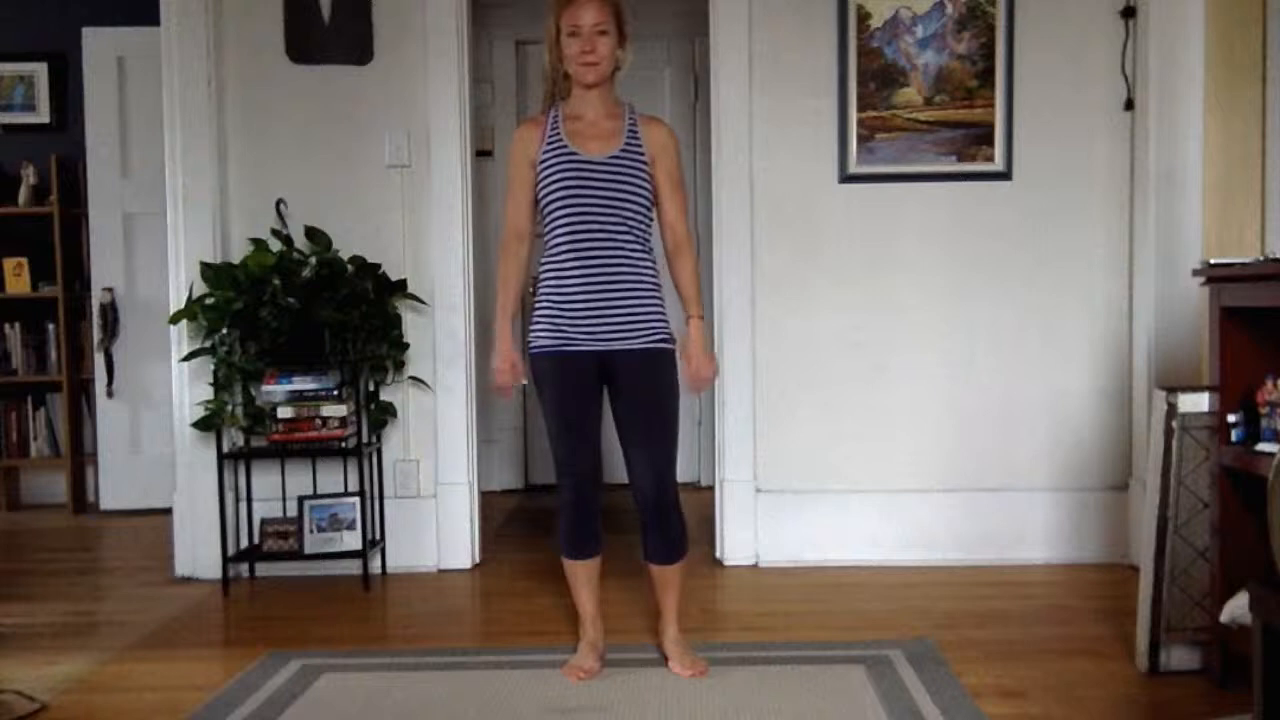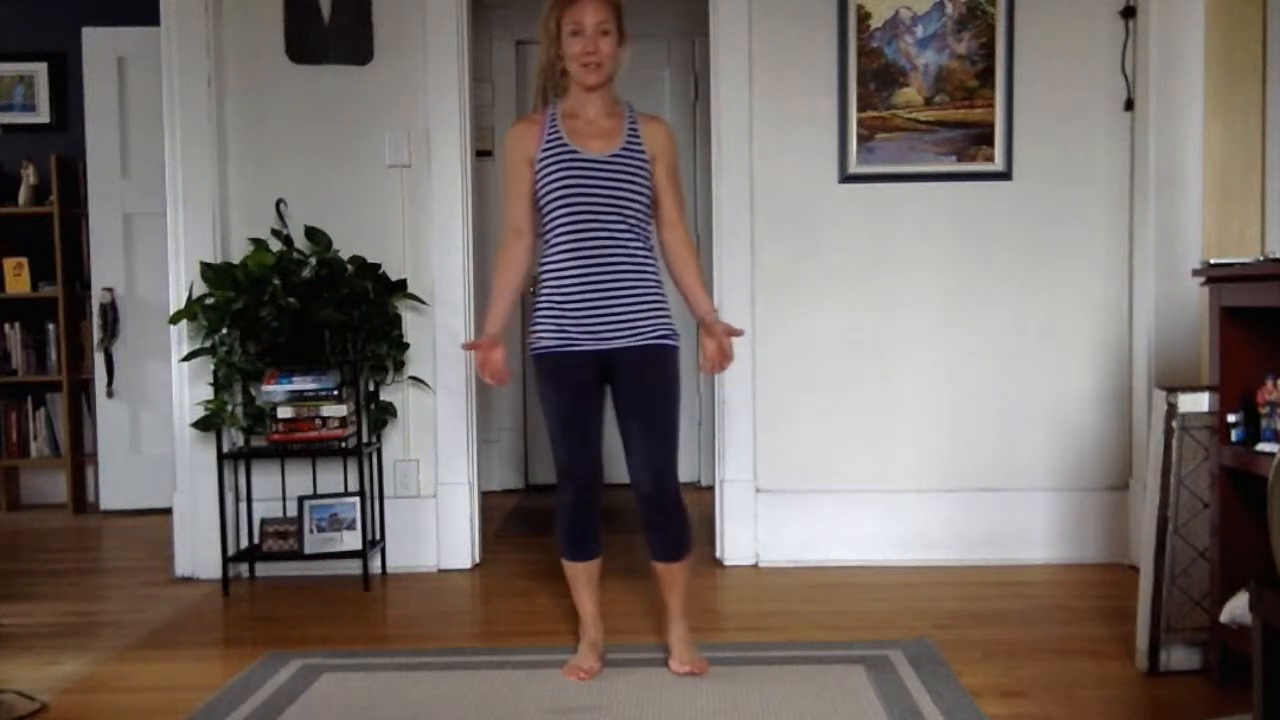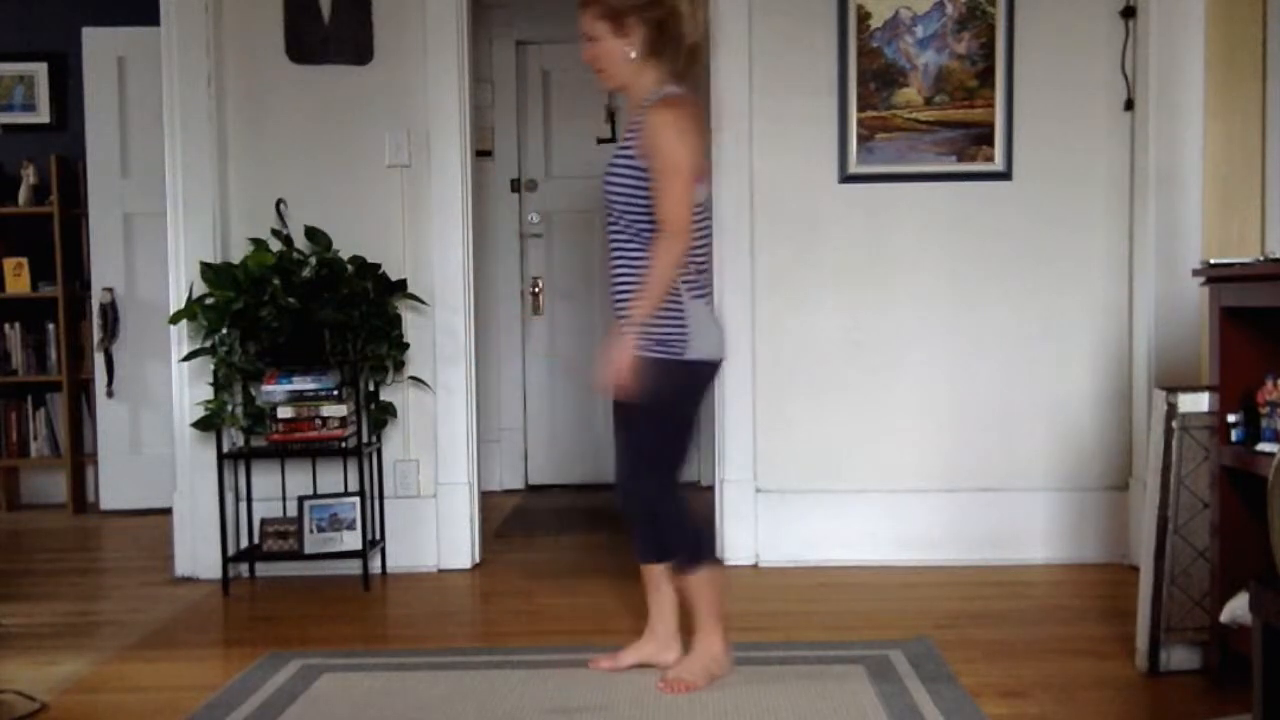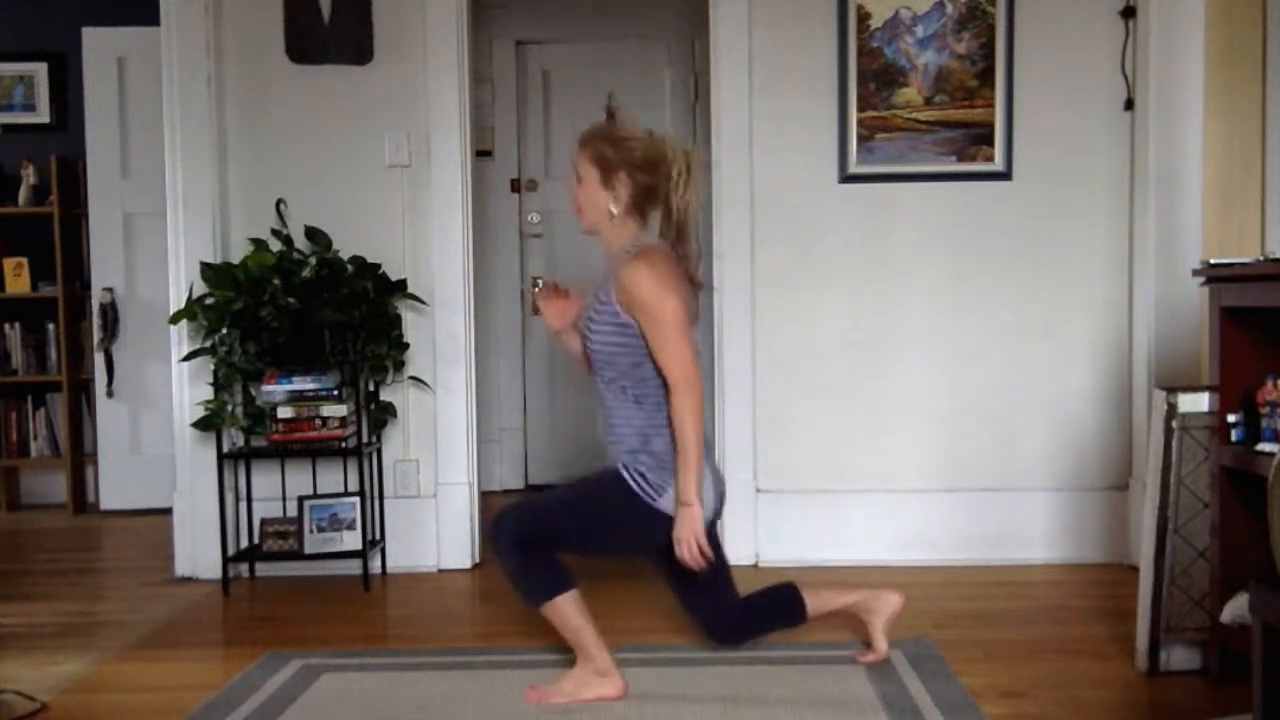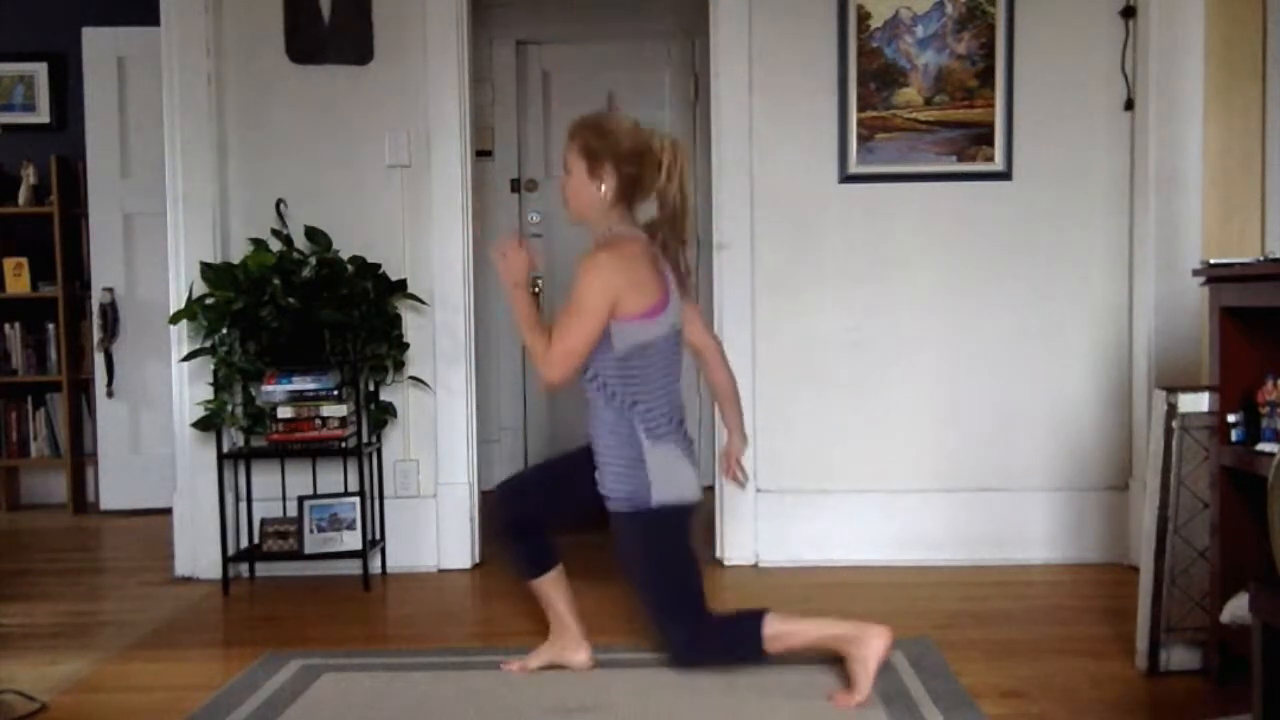
dt=1s
person 1, frame 1
left shoulder: (654, 135)
right shoulder: (533, 137)
left elbow: (678, 237)
right elbow: (516, 238)
left wrist: (695, 326)
right wrist: (504, 333)
left hip: (640, 336)
right hip: (561, 336)
left knee: (655, 484)
right knee: (577, 483)
left ankle: (672, 631)
right ankle: (591, 634)
person 1, frame 2
left shoulder: (652, 134)
right shoulder: (529, 135)
left elbow: (674, 235)
right elbow: (516, 240)
left wrist: (708, 319)
right wrist: (492, 330)
left hip: (643, 333)
right hip: (563, 336)
left knee: (656, 482)
right knee: (577, 483)
left ankle: (677, 625)
right ankle: (591, 633)
person 1, frame 3
left shoulder: (666, 116)
right shoulder: (649, 117)
left elbow: (676, 237)
left wrist: (627, 331)
left hip: (672, 339)
right hip: (652, 337)
left knee: (655, 486)
right knee: (637, 487)
left ankle: (711, 643)
right ankle: (661, 635)
person 1, frame 4
left shoulder: (644, 271)
right shoulder: (630, 267)
left elbow: (686, 388)
left wrist: (689, 502)
right wrist: (567, 330)
left hip: (660, 487)
right hip: (663, 481)
left knee: (513, 533)
right knee: (726, 621)
left ankle: (596, 671)
right ankle: (870, 602)
person 1, frame 5
left shoulder: (607, 263)
right shoulder: (653, 254)
left elbow: (554, 366)
right elbow: (707, 347)
left wrist: (517, 285)
right wrist: (735, 432)
left hip: (644, 481)
right hip: (631, 464)
left knee: (689, 640)
right knee: (511, 506)
left ankle: (857, 639)
right ankle: (568, 640)
